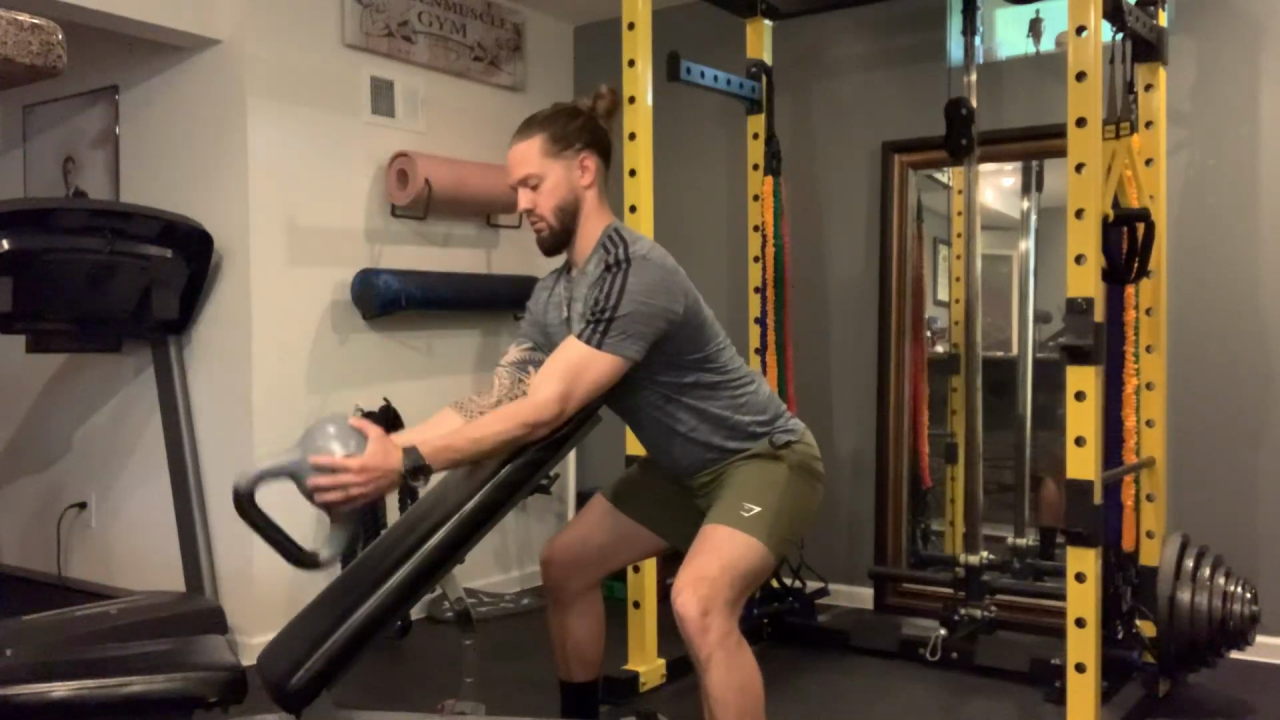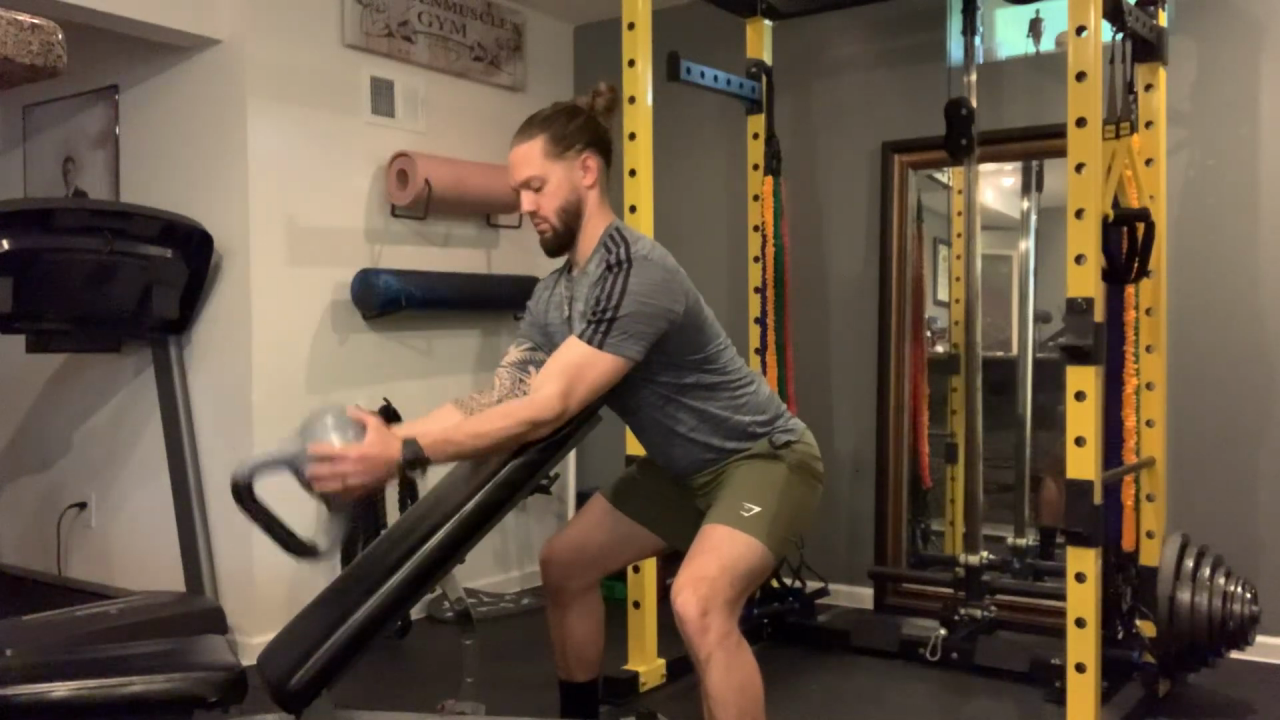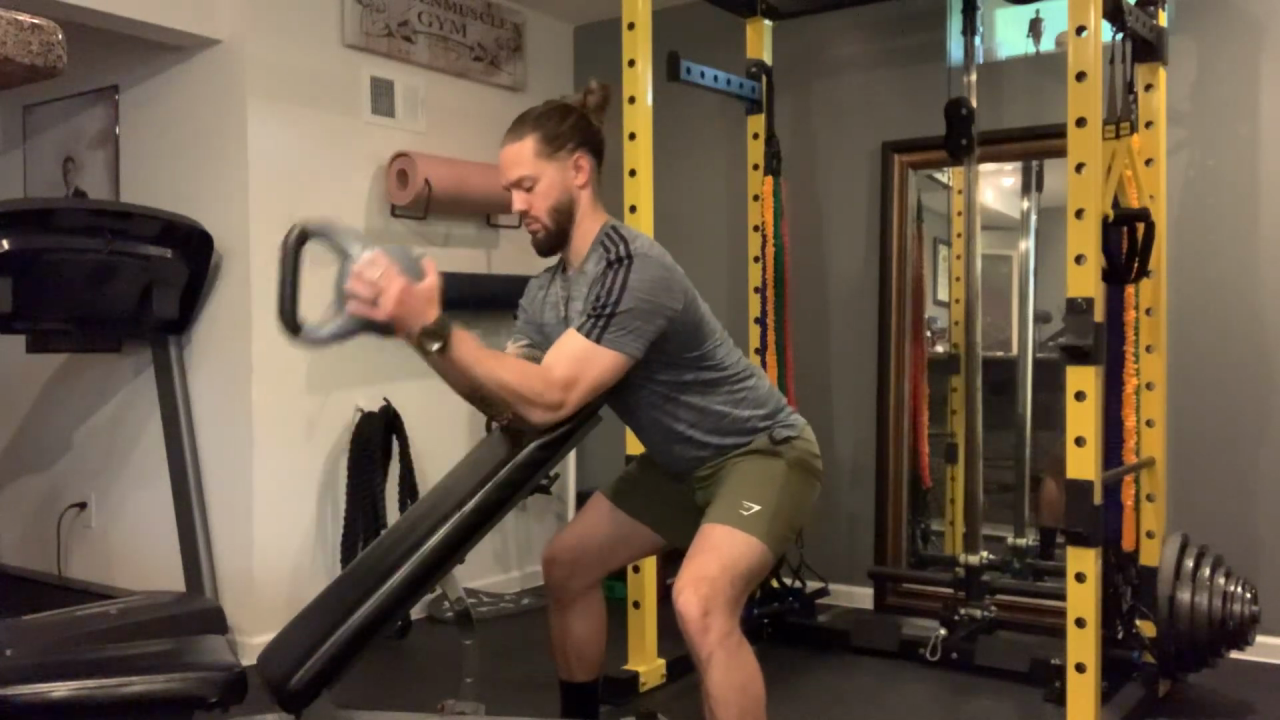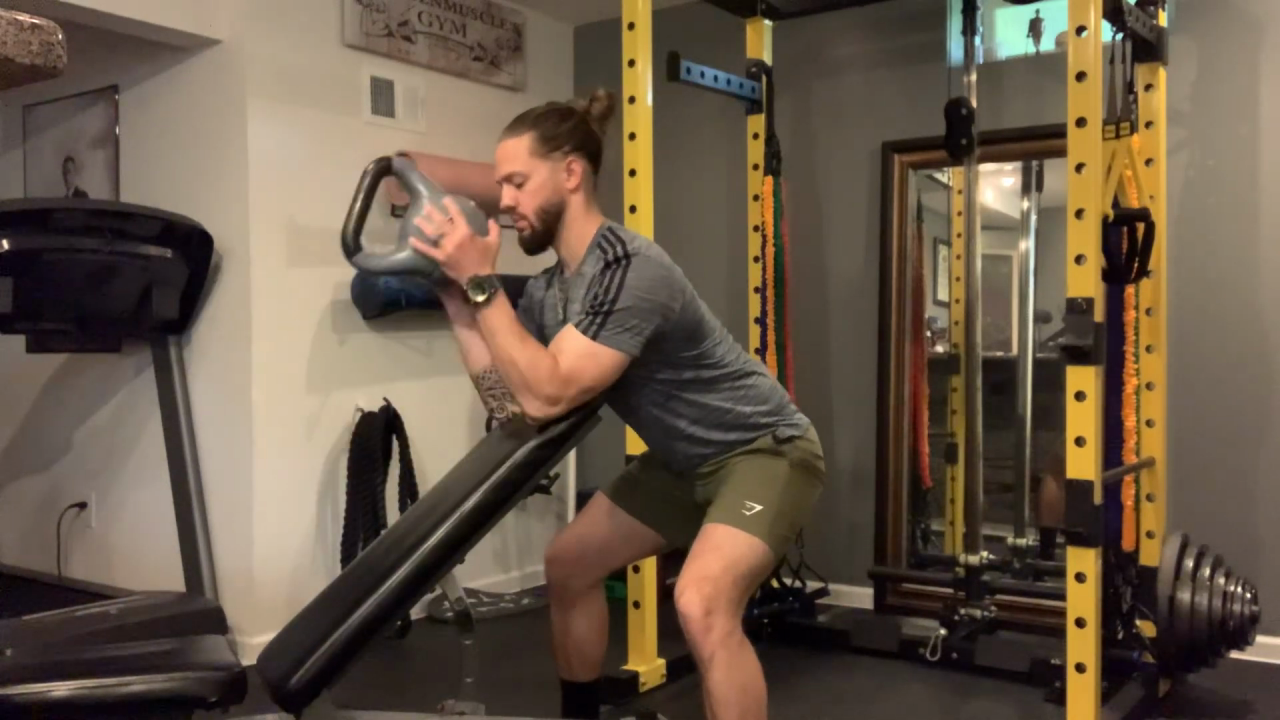
dt=0.4s
person 1, frame 1
left shoulder: (635, 274)
right shoulder: (554, 296)
left elbow: (543, 411)
right elbow: (499, 399)
left wrist: (405, 461)
right wrist: (388, 444)
left hip: (763, 457)
right hip: (684, 465)
left knee: (698, 603)
right knee: (565, 565)
person 1, frame 2
left shoulder: (636, 274)
right shoulder: (554, 296)
left elbow: (545, 410)
right elbow: (500, 398)
left wrist: (405, 453)
right wrist: (389, 436)
left hip: (763, 456)
right hip: (684, 465)
left knee: (698, 603)
right knee: (564, 565)
person 1, frame 3
left shoulder: (633, 271)
right shoulder: (547, 292)
left elbow: (551, 399)
right elbow: (510, 398)
left wrist: (433, 330)
right wrist: (420, 328)
left hip: (761, 451)
right hip: (682, 460)
left knee: (699, 602)
right knee: (567, 563)
person 1, frame 4
left shoulder: (632, 270)
right shoulder: (548, 289)
left elbow: (548, 396)
right elbow: (509, 401)
left wrist: (482, 283)
right wrist: (456, 295)
left hip: (766, 450)
right hip: (685, 458)
left knee: (701, 603)
right knee: (569, 564)
